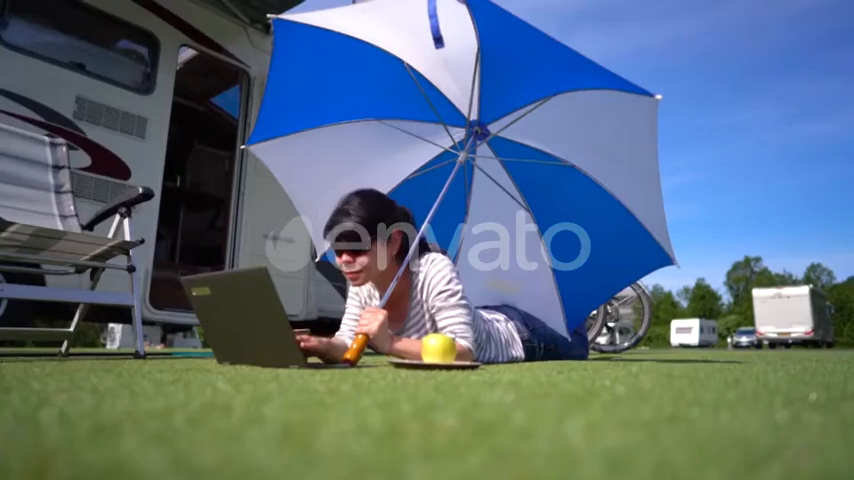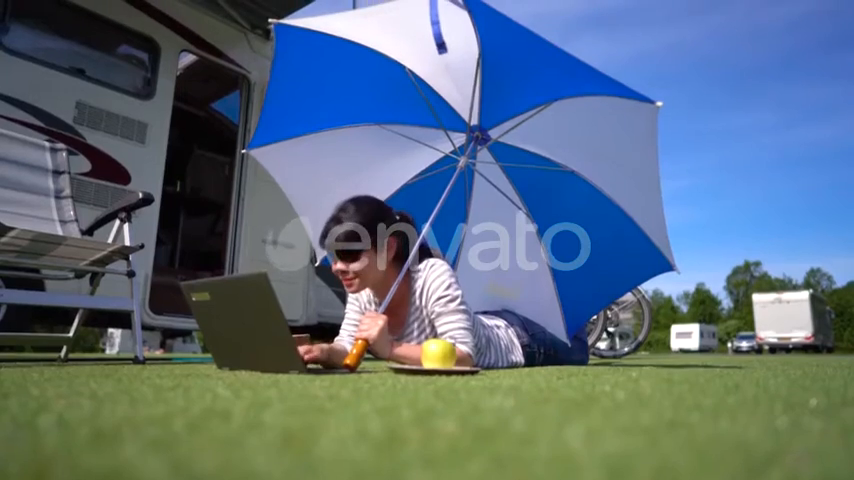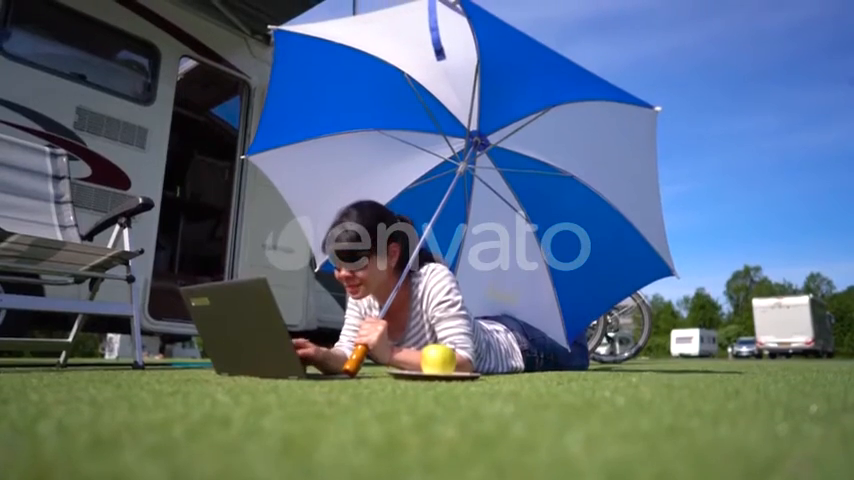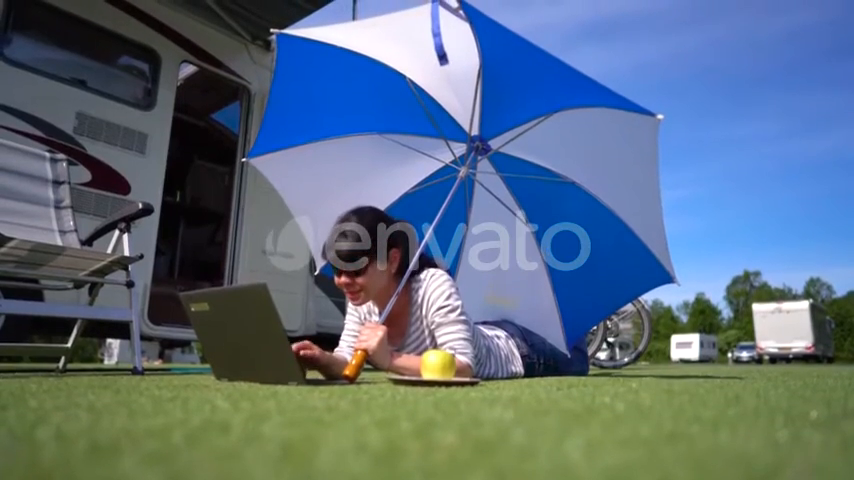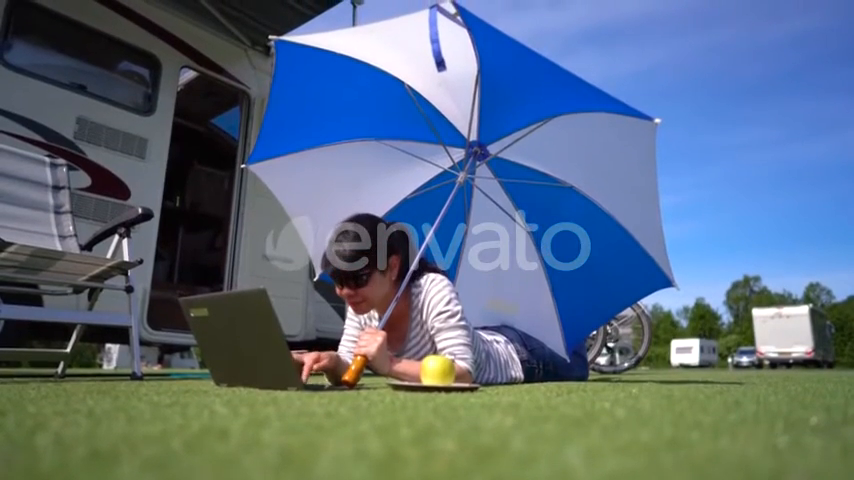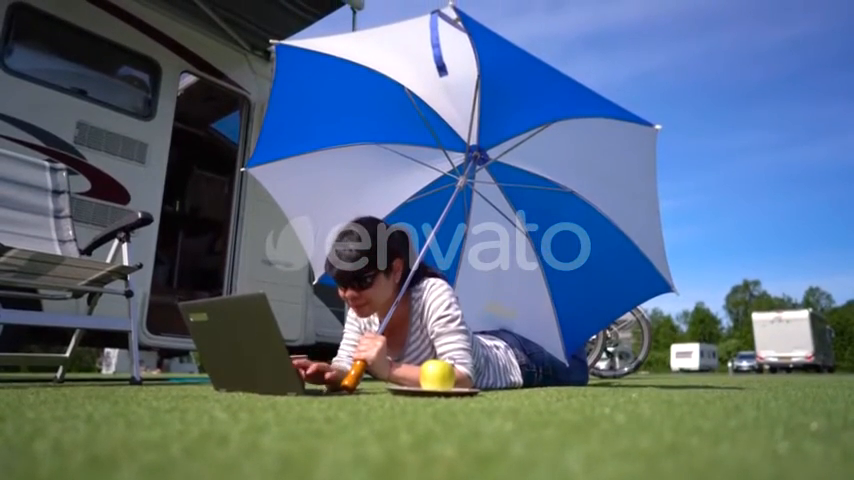
dt=0.4s
person 1, frame 1
left shoulder: (434, 270)
right shoulder: (361, 285)
left elbow: (464, 351)
right elbow: (345, 346)
left wrist: (391, 344)
right wrist: (323, 347)
left hip: (516, 336)
person 1, frame 2
left shoulder: (434, 276)
right shoulder: (361, 291)
left elbow: (463, 357)
right elbow: (346, 351)
left wrist: (391, 350)
right wrist: (325, 353)
left hip: (516, 342)
person 1, frame 3
left shoulder: (434, 280)
right shoulder: (361, 296)
left elbow: (463, 362)
right elbow: (345, 358)
left wrist: (391, 354)
right wrist: (322, 356)
left hip: (516, 346)
person 1, frame 4
left shoulder: (434, 286)
right shoulder: (361, 301)
left elbow: (463, 367)
right elbow: (345, 363)
left wrist: (390, 360)
right wrist: (325, 361)
left hip: (514, 351)
person 1, frame 5
left shoulder: (434, 290)
right shoulder: (361, 307)
left elbow: (463, 373)
right elbow: (347, 373)
left wrist: (390, 365)
right wrist: (332, 363)
left hip: (515, 356)
person 1, frame 6
left shoulder: (434, 294)
right shoulder: (359, 310)
left elbow: (463, 378)
right elbow: (344, 372)
left wrist: (390, 370)
right wrist: (328, 373)
left hip: (514, 361)
